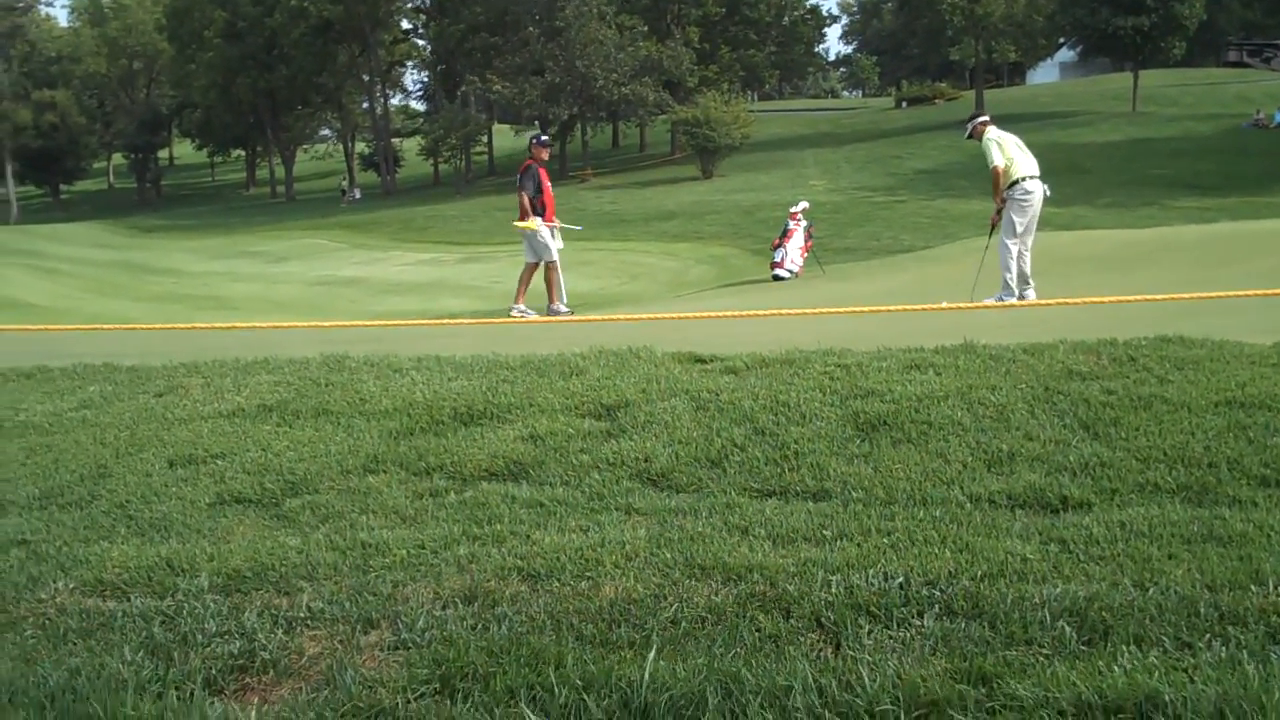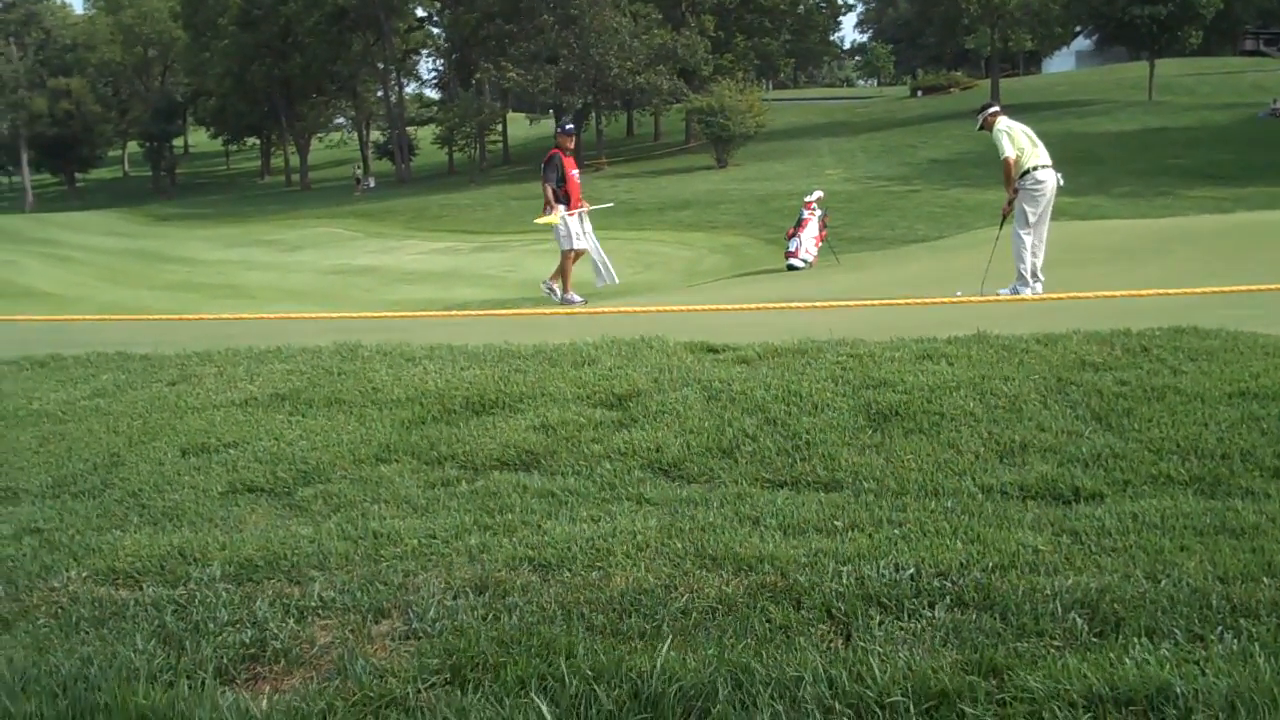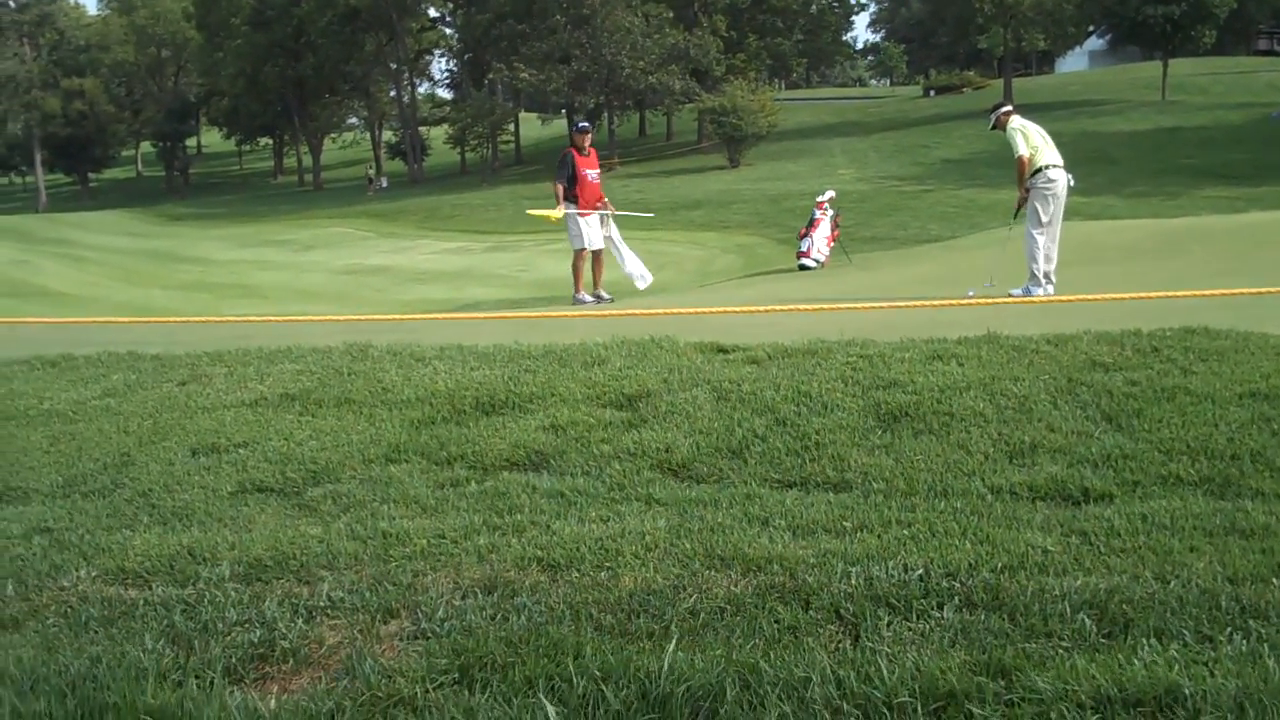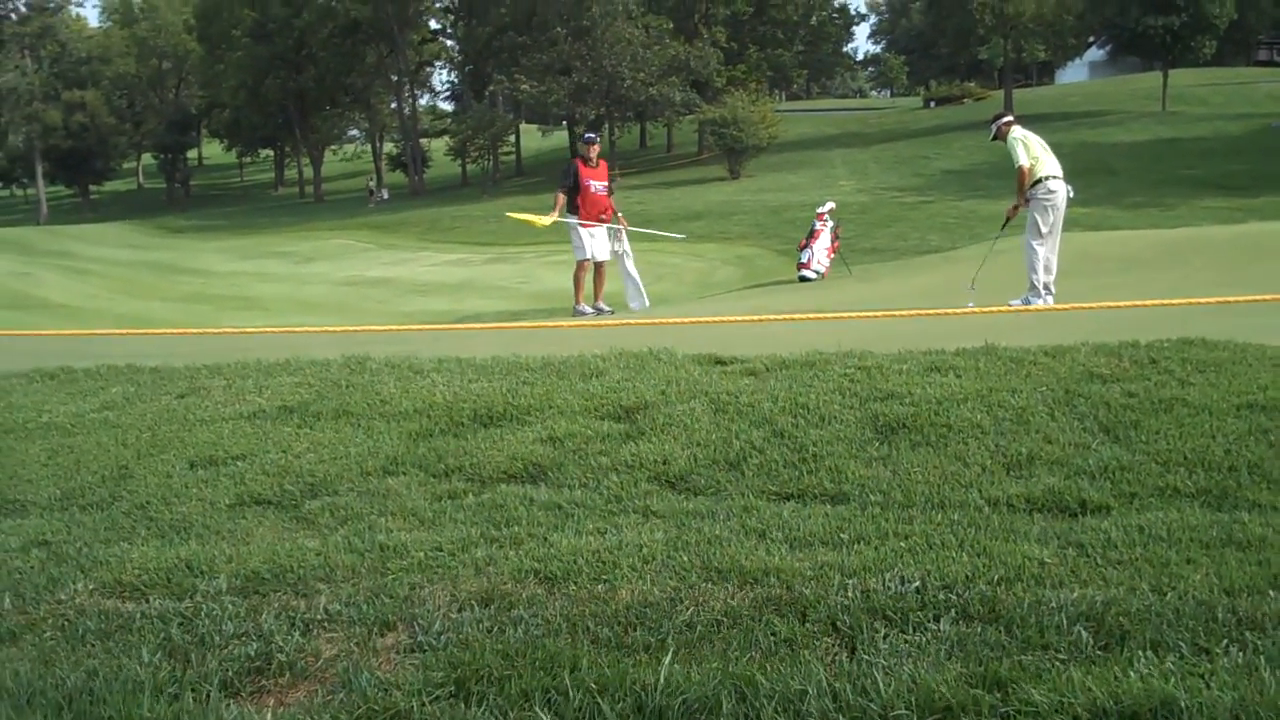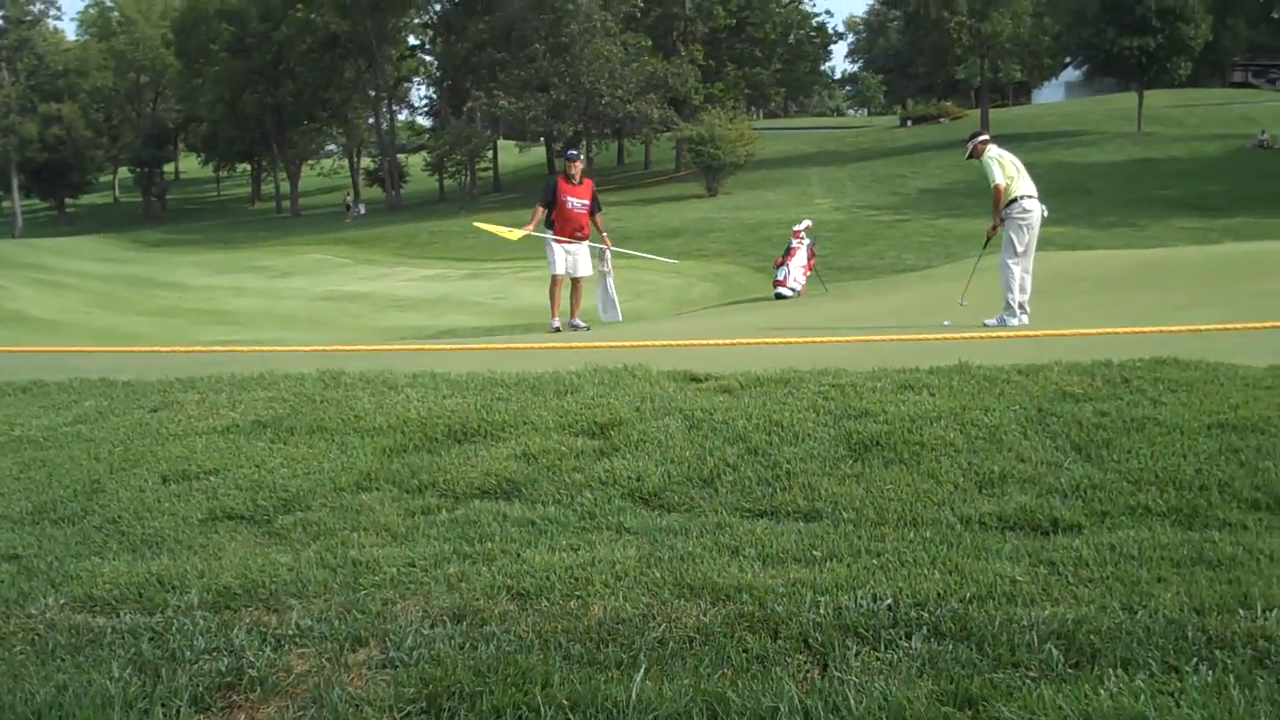
dt=0.3s
person 1, frame 1
left shoulder: (989, 138)
right shoulder: (1004, 136)
left elbow: (997, 170)
left wrist: (996, 197)
right wrist: (1000, 209)
left hip: (1022, 191)
right hip: (1034, 188)
left knee: (1009, 242)
right knee: (1022, 244)
left ankle: (1008, 295)
right ankle: (1026, 290)
person 1, frame 2
left shoulder: (1000, 129)
right shoulder: (1016, 126)
left elbow: (1009, 161)
left wrist: (1008, 188)
right wrist: (1012, 199)
left hip: (1034, 180)
right hip: (1049, 177)
left knee: (1022, 233)
right knee: (1037, 235)
left ankle: (1023, 285)
right ankle: (1035, 282)
person 1, frame 3
left shoulder: (1013, 127)
right shoulder: (1028, 125)
left elbow: (1023, 159)
left wrist: (1021, 186)
right wrist: (1026, 190)
left hip: (1046, 180)
right hip: (1059, 177)
left knee: (1035, 233)
right knee: (1050, 235)
left ankle: (1035, 285)
right ankle: (1047, 283)
person 1, frame 4
left shoulder: (1014, 137)
right shoulder: (1028, 135)
left elbow: (1023, 169)
left wrist: (1020, 195)
right wrist: (1017, 204)
left hip: (1045, 191)
right hip: (1058, 188)
left knee: (1034, 243)
right knee: (1049, 245)
left ankle: (1035, 296)
right ankle: (1046, 293)
person 1, frame 5
left shoulder: (989, 156)
right shoulder: (1003, 155)
left elbow: (999, 188)
left wrist: (996, 214)
right wrist: (997, 222)
left hip: (1020, 210)
right hip: (1033, 208)
left knee: (1010, 262)
right knee: (1023, 264)
left ankle: (1010, 315)
right ankle: (1021, 312)
person 2, frame 1
left shoulder: (539, 168)
right shoulder: (531, 167)
right elbow: (523, 195)
left wrist: (551, 217)
right wrist: (530, 216)
left hip: (541, 223)
right hip: (535, 223)
left knee: (532, 264)
right knee: (551, 262)
left ankle: (518, 305)
right ankle: (554, 304)
person 2, frame 2
left shoulder: (569, 155)
right shoulder: (555, 157)
right elbow: (547, 184)
left wrist: (580, 200)
right wrist: (553, 206)
left hip: (572, 210)
right hip: (561, 210)
left knee: (580, 249)
right knee: (569, 251)
left ankle: (552, 282)
right ankle: (566, 293)
person 2, frame 3
left shoulder: (593, 154)
right shoulder: (569, 156)
right elbow: (559, 182)
left wrist: (605, 201)
right wrist: (560, 203)
left hip: (593, 211)
right hip: (576, 210)
left knee: (598, 250)
right knee: (581, 252)
left ankle: (597, 290)
right ankle: (578, 294)
person 2, frame 4
left shoulder: (604, 167)
right shoulder: (574, 166)
right elbow: (562, 191)
left wrist: (618, 215)
right wrist: (556, 210)
left hip: (600, 223)
right hip: (580, 222)
left knee: (601, 263)
right knee: (583, 263)
left ankle: (598, 302)
right ankle: (579, 305)
person 2, frame 5
left shoulder: (589, 185)
right shoulder: (555, 182)
left elbow: (594, 214)
right elbow: (541, 205)
left wrist: (603, 235)
right wrist: (532, 224)
left hip: (579, 240)
right hip: (556, 238)
left knee: (578, 280)
right knee: (557, 278)
left ankle: (575, 319)
right ankle: (555, 319)
